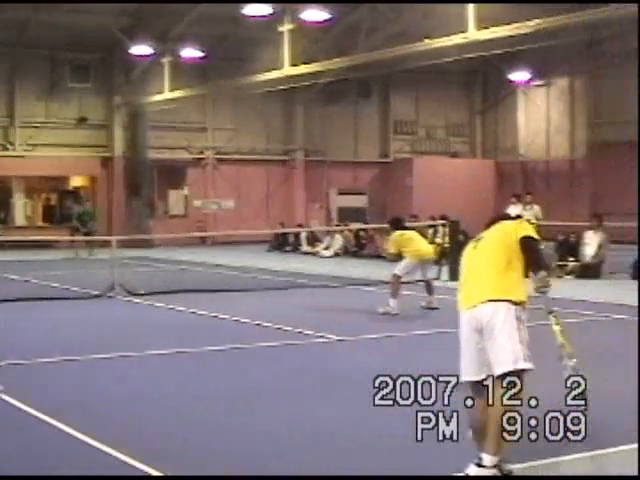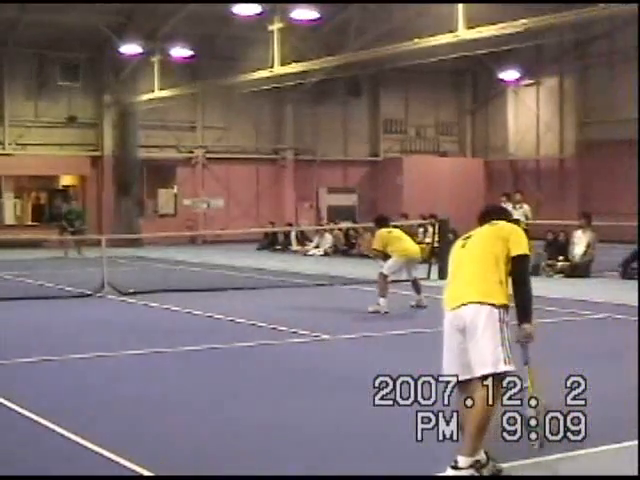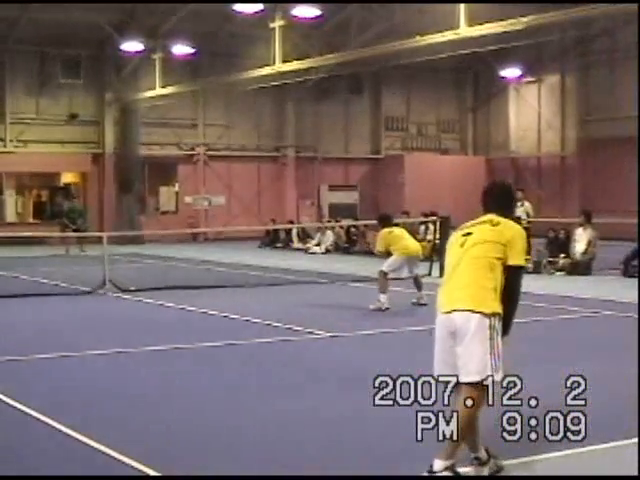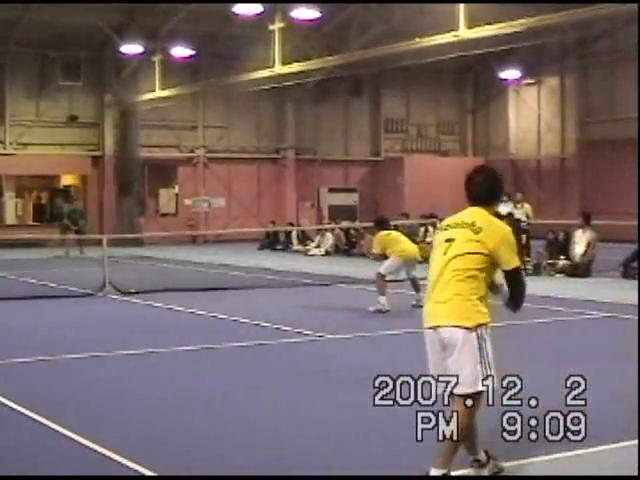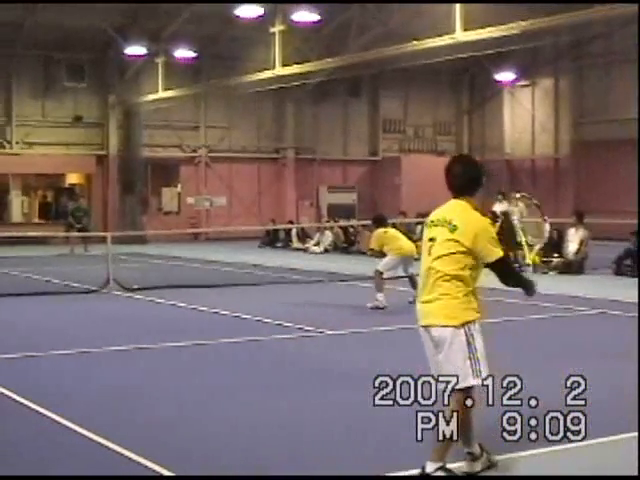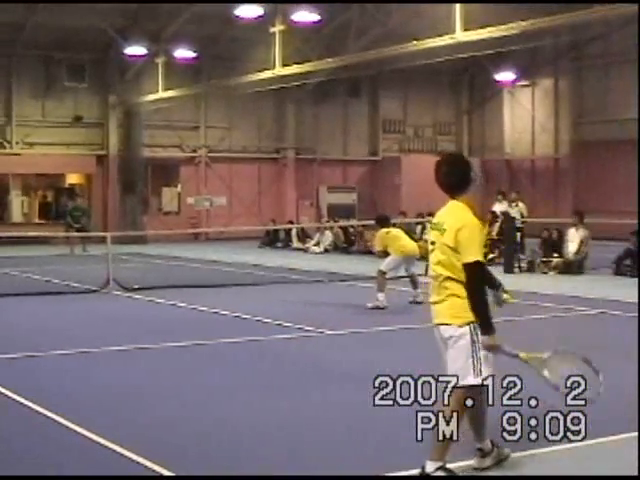
dt=0.3s
person 1, frame 1
left shoulder: (472, 246)
right shoulder: (517, 226)
right elbow: (529, 243)
right wrist: (540, 272)
left hip: (468, 310)
right hip: (501, 305)
left knee: (481, 391)
left ankle: (486, 460)
right ankle: (487, 464)
person 1, frame 2
left shoulder: (462, 241)
right shoulder: (512, 231)
right elbow: (520, 274)
right wrist: (525, 320)
left hip: (454, 309)
right hip: (485, 307)
left knee: (467, 389)
right knee: (486, 385)
left ankle: (476, 458)
right ankle: (463, 464)
person 1, frame 3
left shoulder: (461, 231)
right shoulder: (513, 231)
right elbow: (511, 287)
right wrist: (503, 330)
left hip: (446, 310)
right hip: (477, 311)
left knee: (465, 389)
right knee: (473, 390)
left ankle: (480, 457)
right ankle: (441, 466)
person 1, frame 4
left shoulder: (448, 224)
right shoulder: (498, 230)
right elbow: (515, 281)
right wrist: (514, 302)
left hip: (433, 317)
right hip: (465, 320)
left knee: (462, 396)
right knee: (467, 399)
left ankle: (480, 460)
right ankle: (438, 470)
person 1, frame 5
left shoulder: (435, 217)
right shoulder: (477, 223)
right elbow: (505, 273)
right wrist: (527, 285)
left hip: (428, 313)
right hip: (455, 317)
left knee: (460, 391)
right knee: (461, 394)
left ankle: (473, 453)
right ankle: (434, 467)
person 1, frame 6
left shoulder: (445, 216)
right shoulder: (467, 223)
right elbow: (473, 280)
left wrist: (495, 283)
right wrist: (487, 330)
left hip: (446, 314)
right hip: (463, 317)
left knee: (477, 385)
right knee: (462, 392)
left ankle: (485, 449)
right ankle: (434, 466)
